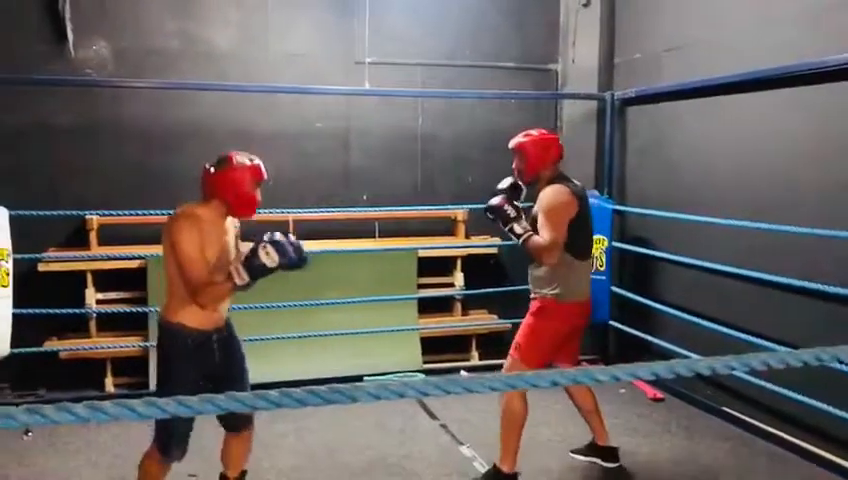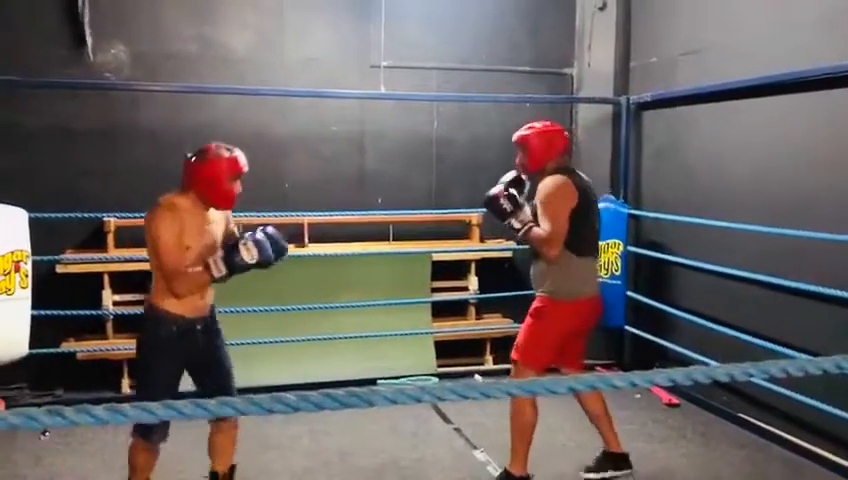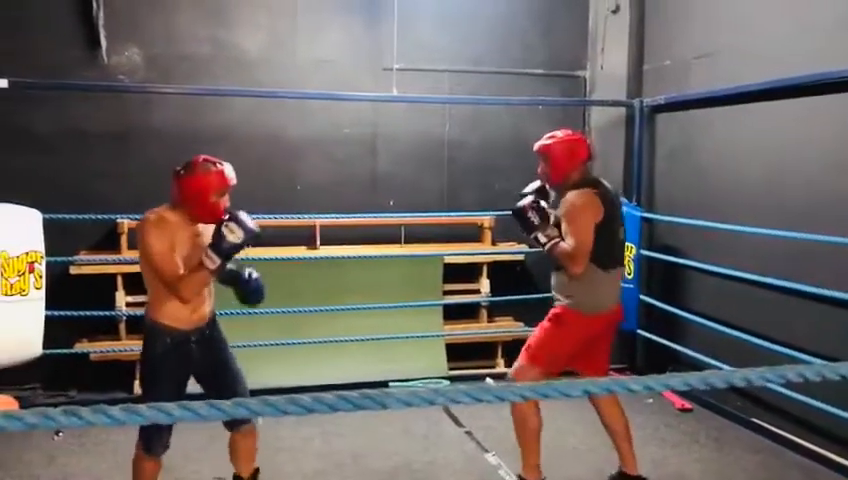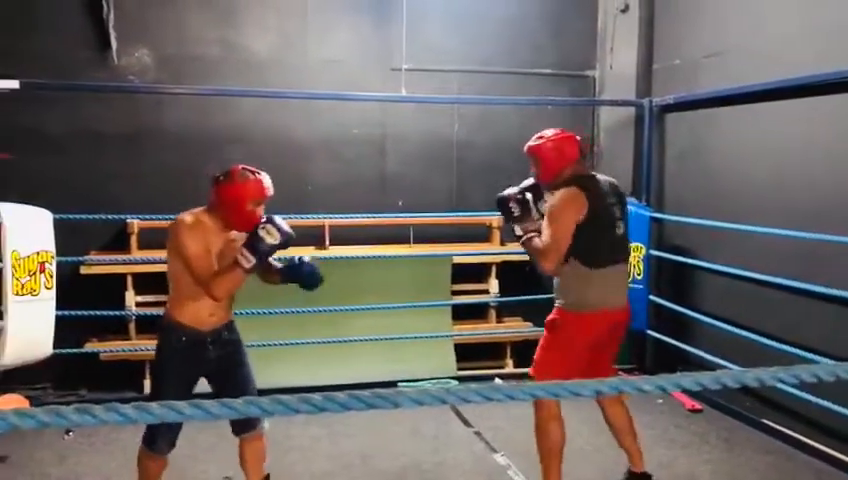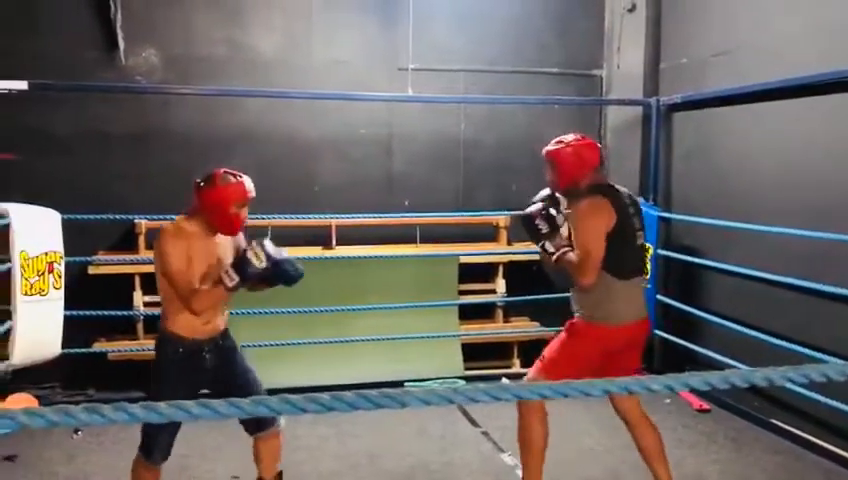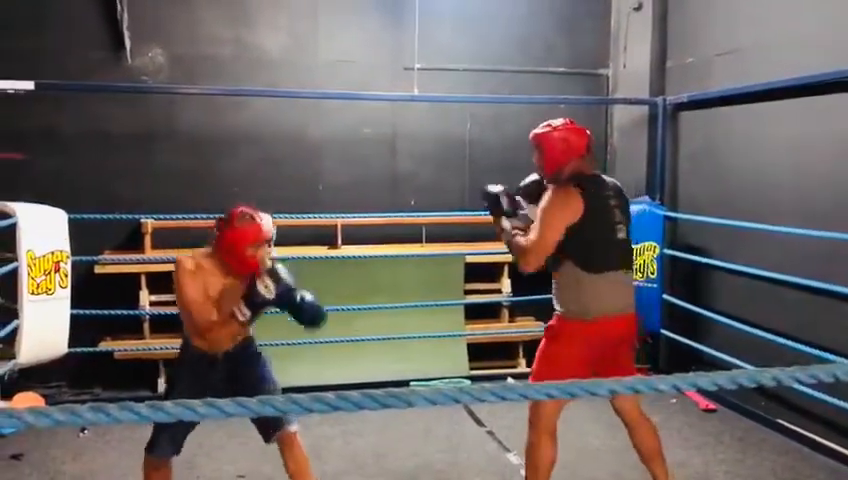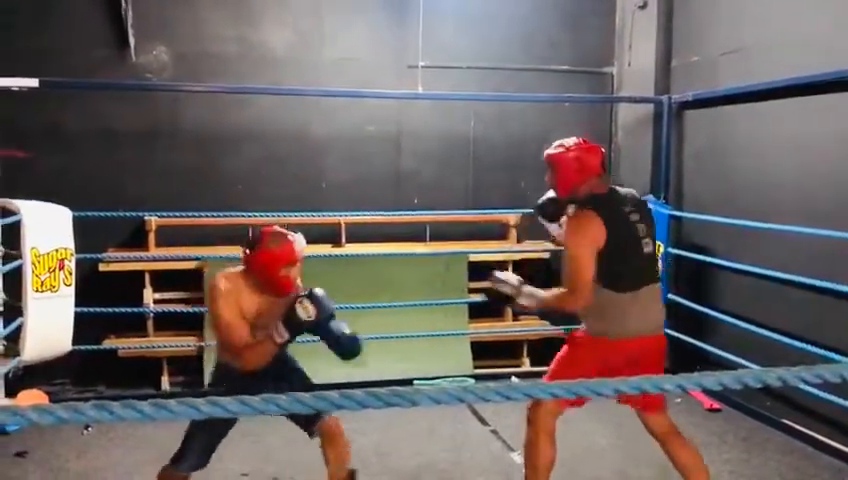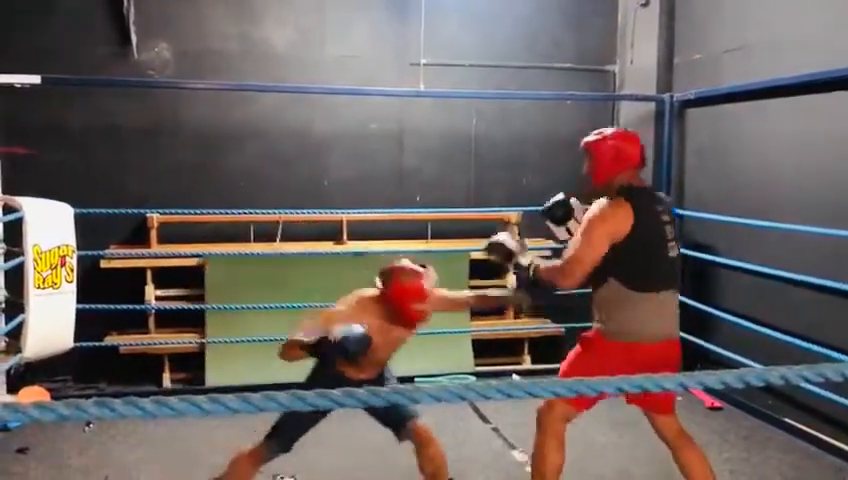
dt=0.3s
person 1, frame 1
left shoulder: (554, 195)
right shoulder: (567, 189)
left elbow: (548, 253)
left wrist: (514, 222)
right wrist: (517, 214)
left hip: (556, 303)
right hip: (575, 300)
left knee: (513, 377)
right knee: (566, 371)
right ankle: (603, 445)
person 1, frame 2
left shoulder: (554, 185)
right shoulder: (578, 183)
left elbow: (550, 247)
left wrist: (514, 216)
right wrist: (521, 207)
left hip: (559, 302)
right hip: (584, 299)
left knee: (521, 382)
right knee: (573, 374)
person 1, frame 3
left shoulder: (578, 199)
right shoulder: (603, 193)
left elbow: (575, 262)
left wrist: (541, 229)
right wrist: (549, 216)
left hip: (578, 313)
right hip: (607, 310)
left knee: (521, 382)
right knee: (598, 389)
person 1, frame 4
left shoulder: (565, 197)
right shoulder: (610, 188)
left elbow: (548, 260)
left wrist: (523, 223)
right wrist: (540, 211)
left hip: (579, 314)
right hip: (616, 310)
left knee: (545, 400)
right knee: (604, 389)
person 1, frame 5
left shoulder: (590, 207)
right shoulder: (624, 199)
left elbow: (585, 274)
left wrist: (550, 242)
right wrist: (561, 224)
left hip: (598, 327)
right hip: (633, 324)
left knee: (531, 400)
right knee: (629, 408)
person 1, frame 6
left shoulder: (563, 195)
right shoulder: (613, 190)
left elbow: (529, 260)
left wrist: (506, 222)
left hip: (580, 324)
right hip: (623, 319)
left knee: (542, 417)
right knee: (629, 408)
person 1, frame 7
left shoulder: (583, 220)
right shoulder: (634, 203)
left elbow: (577, 299)
left wrist: (521, 291)
left hip: (606, 341)
right hip: (651, 336)
left knee: (541, 414)
right knee: (660, 425)
person 1, frame 8
left shoulder: (611, 209)
right shoulder: (660, 206)
left elbow: (568, 276)
left wrist: (521, 261)
right wrist: (577, 224)
left hip: (618, 342)
right hip: (663, 340)
left knee: (552, 419)
right knee: (669, 427)
person 2, frame 1
left shoulder: (230, 222)
right shoulder: (186, 224)
right elbow: (202, 293)
left wrist: (269, 256)
right wrist: (250, 269)
left hip: (221, 335)
right hip: (182, 341)
left knee: (241, 425)
right knee: (170, 444)
person 2, frame 2
left shoulder: (219, 213)
right shoulder: (166, 214)
left elbow: (232, 247)
right elbow: (177, 283)
left wrist: (259, 244)
right wrist: (227, 263)
left hip: (206, 325)
right hip: (166, 329)
left knee: (226, 415)
right knee: (151, 430)
person 2, frame 3
left shoulder: (212, 221)
right shoulder: (154, 227)
right elbow: (182, 289)
left wrist: (237, 275)
right wrist: (218, 250)
left hip: (208, 335)
right hip: (166, 342)
left knee: (243, 422)
right knee: (154, 441)
person 2, frame 4
left shoulder: (243, 227)
right shoulder: (187, 228)
left elbow: (266, 271)
right elbow: (215, 288)
left wrist: (291, 270)
right wrist: (254, 252)
left hip: (224, 337)
right hip: (182, 341)
left knee: (252, 427)
right knee: (159, 440)
person 2, frame 5
left shoulder: (231, 235)
right shoulder: (173, 237)
left elbow: (250, 278)
right elbow: (195, 302)
left wrist: (273, 271)
right wrist: (239, 273)
left hip: (221, 346)
right hip: (178, 352)
left knee: (269, 425)
right knee: (154, 451)
person 2, frame 6
left shoulder: (258, 264)
right shoulder: (190, 268)
left elbow: (282, 293)
right elbow: (211, 336)
left wrist: (298, 300)
right wrist: (250, 304)
left hip: (243, 354)
right hip: (198, 360)
left knee: (286, 433)
right knee: (161, 449)
person 2, frame 7
left shoulder: (288, 284)
right shoulder: (224, 289)
left elbow: (315, 316)
right elbow: (246, 357)
left wrist: (333, 328)
right wrist: (288, 327)
left hip: (278, 369)
right hip: (234, 378)
left knee: (330, 427)
person 2, frame 8
left shoulder: (424, 299)
right shoulder: (355, 308)
left elbow: (472, 300)
right elbow: (287, 351)
left wrist: (513, 296)
right wrist: (322, 345)
left hip: (373, 378)
right hip: (331, 378)
left knee: (422, 436)
right knee: (268, 450)
